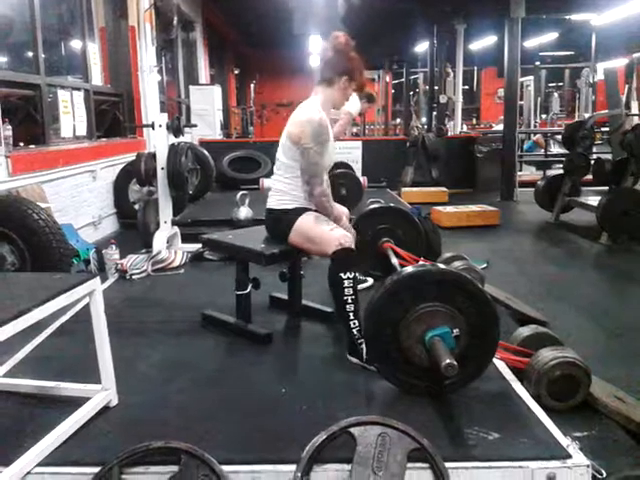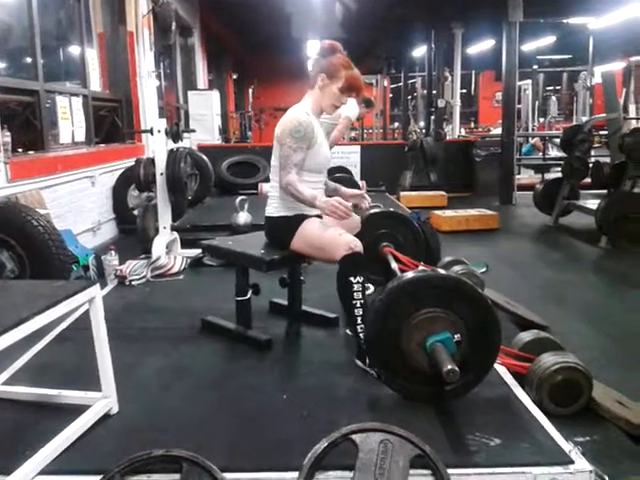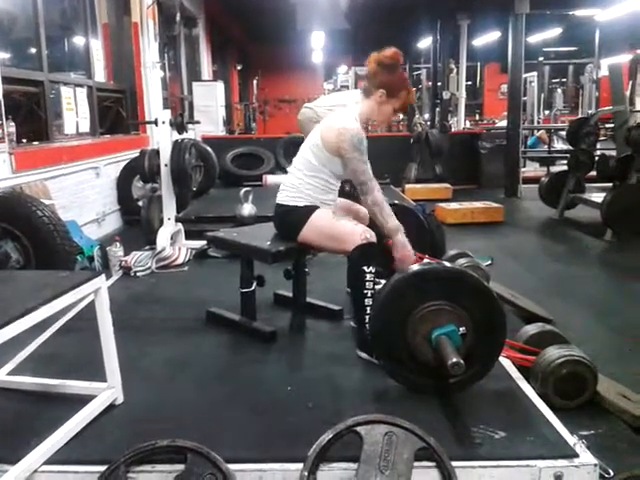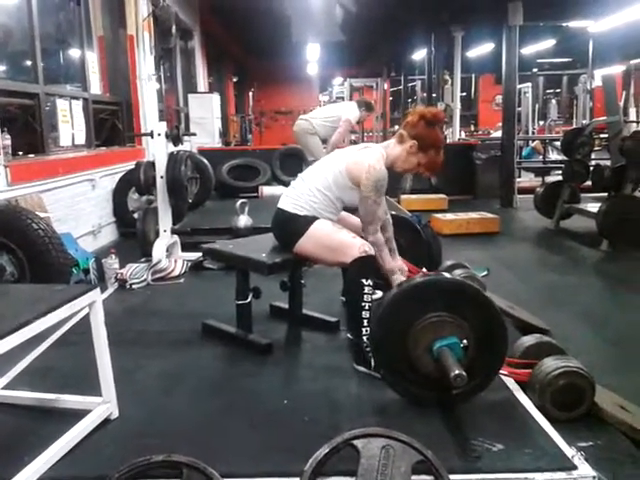
dt=1s
person 1, frame 1
left shoulder: (313, 111)
right shoulder: (314, 120)
right elbow: (316, 187)
left wrist: (339, 215)
right wrist: (338, 221)
left hip: (300, 206)
right hip: (286, 213)
left knee: (354, 223)
right knee: (343, 245)
left ankle: (354, 292)
right ankle: (357, 345)
person 1, frame 2
left shoulder: (311, 120)
right shoulder: (299, 121)
right elbow: (287, 180)
left wrist: (341, 192)
right wrist: (322, 201)
left hip: (306, 213)
right hip: (286, 219)
left knee: (357, 223)
right knee: (350, 249)
left ankle: (359, 294)
right ankle: (365, 348)
person 1, frame 3
left shoulder: (348, 118)
right shoulder: (349, 130)
left elbow: (367, 186)
right elbow: (368, 192)
left wrist: (392, 227)
right wrist: (398, 239)
left hip: (313, 202)
right hip: (295, 210)
left knee: (373, 221)
right knee: (364, 241)
left ankle: (371, 297)
right ankle: (368, 341)
person 1, frame 4
left shoulder: (374, 153)
right shoulder: (374, 167)
left elbow: (382, 215)
right elbow: (372, 234)
left wrist: (395, 257)
right wrist: (394, 278)
left hip: (304, 211)
right hip: (293, 219)
left knee: (360, 232)
right knee: (362, 252)
left ankle: (355, 301)
right ankle: (364, 353)
